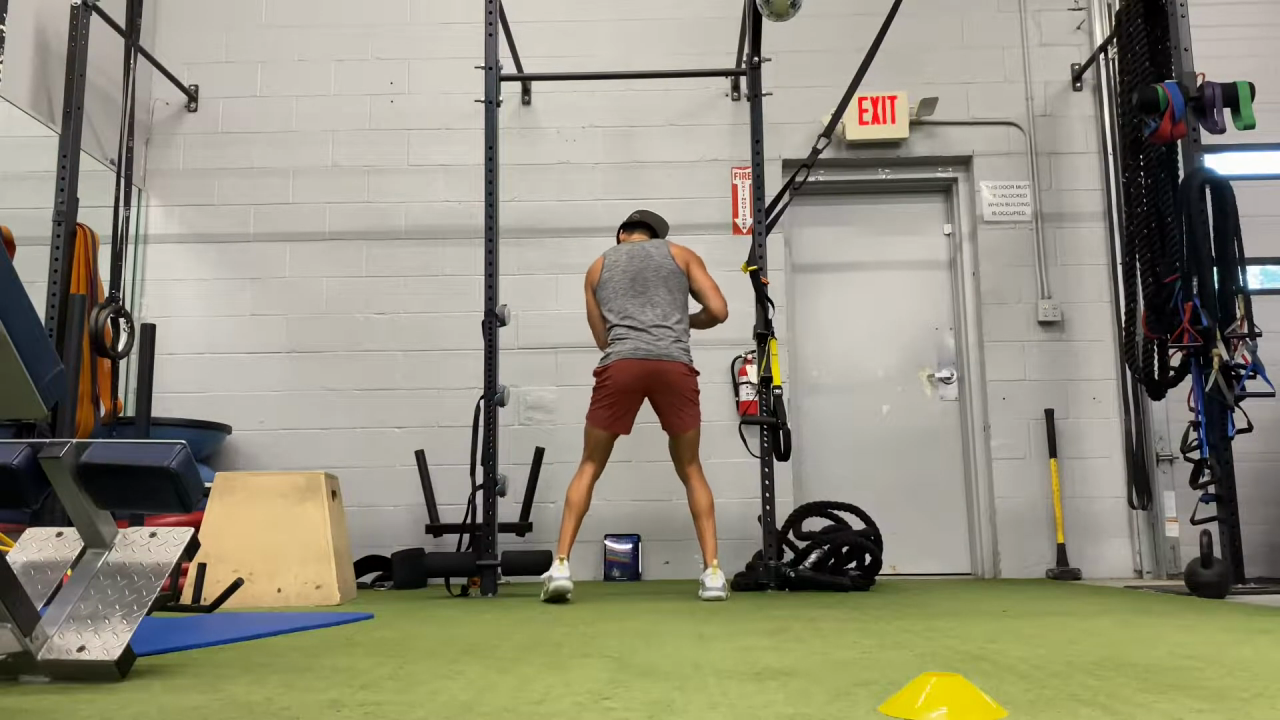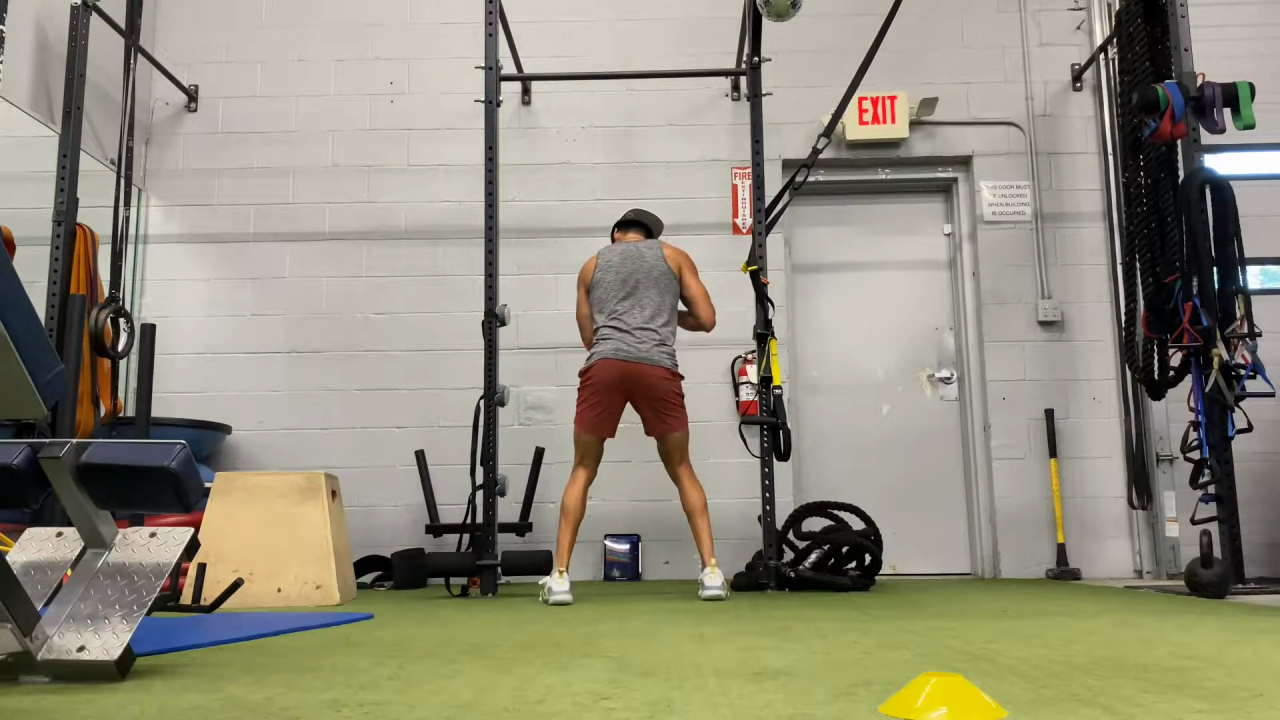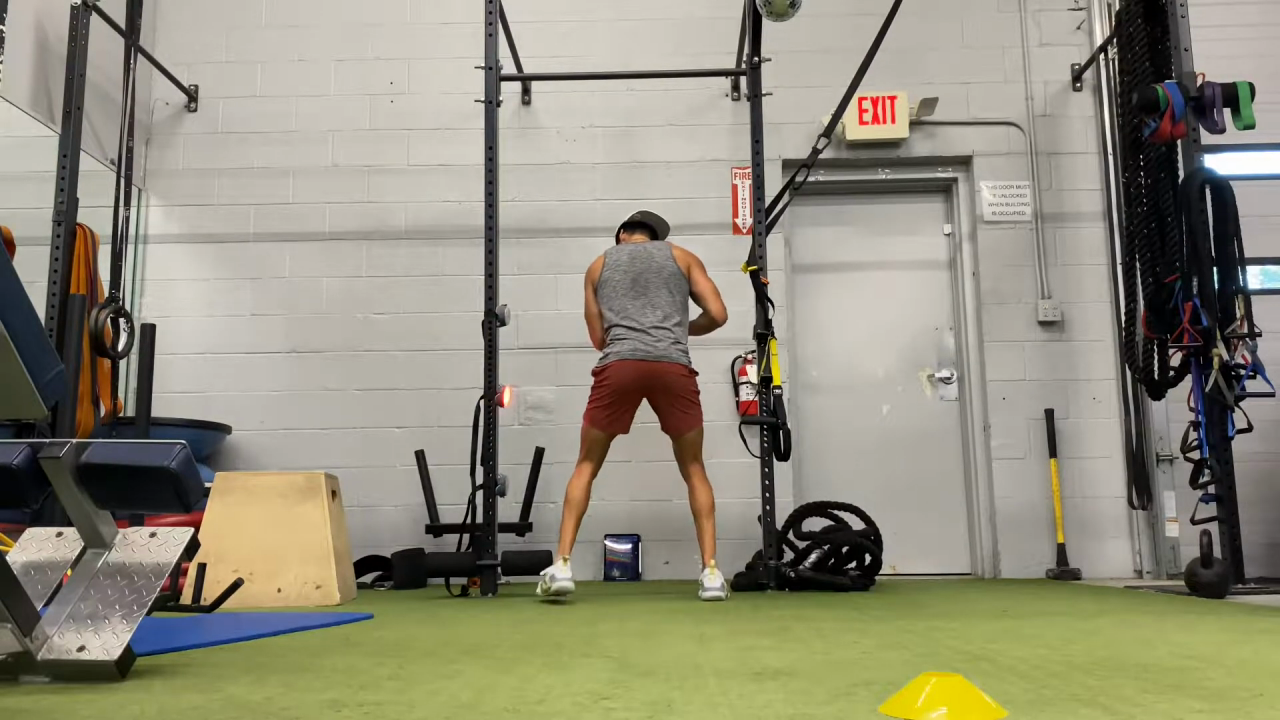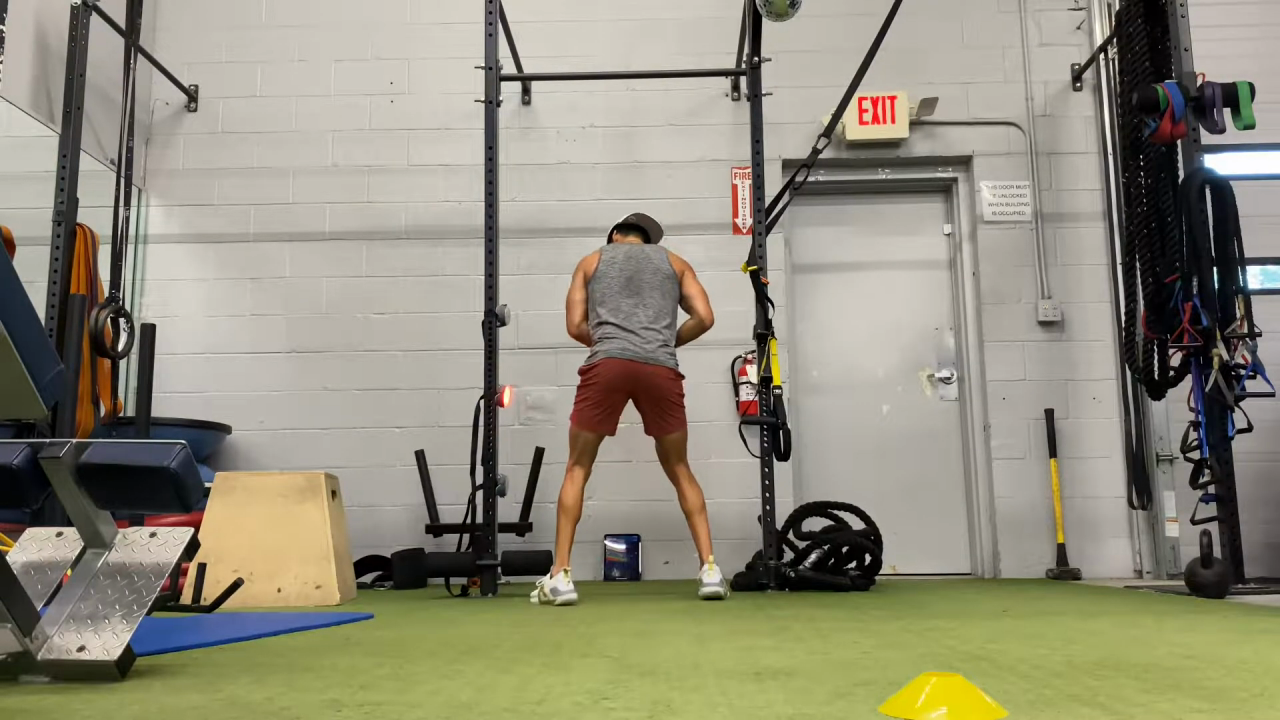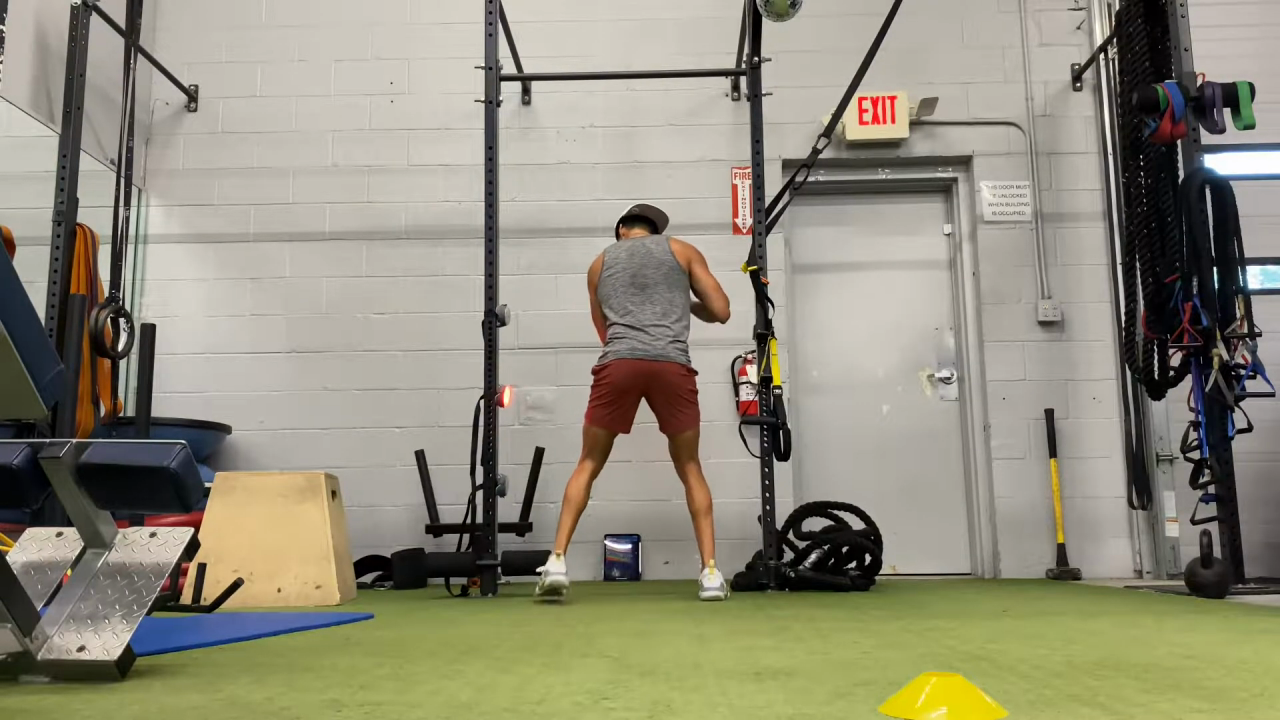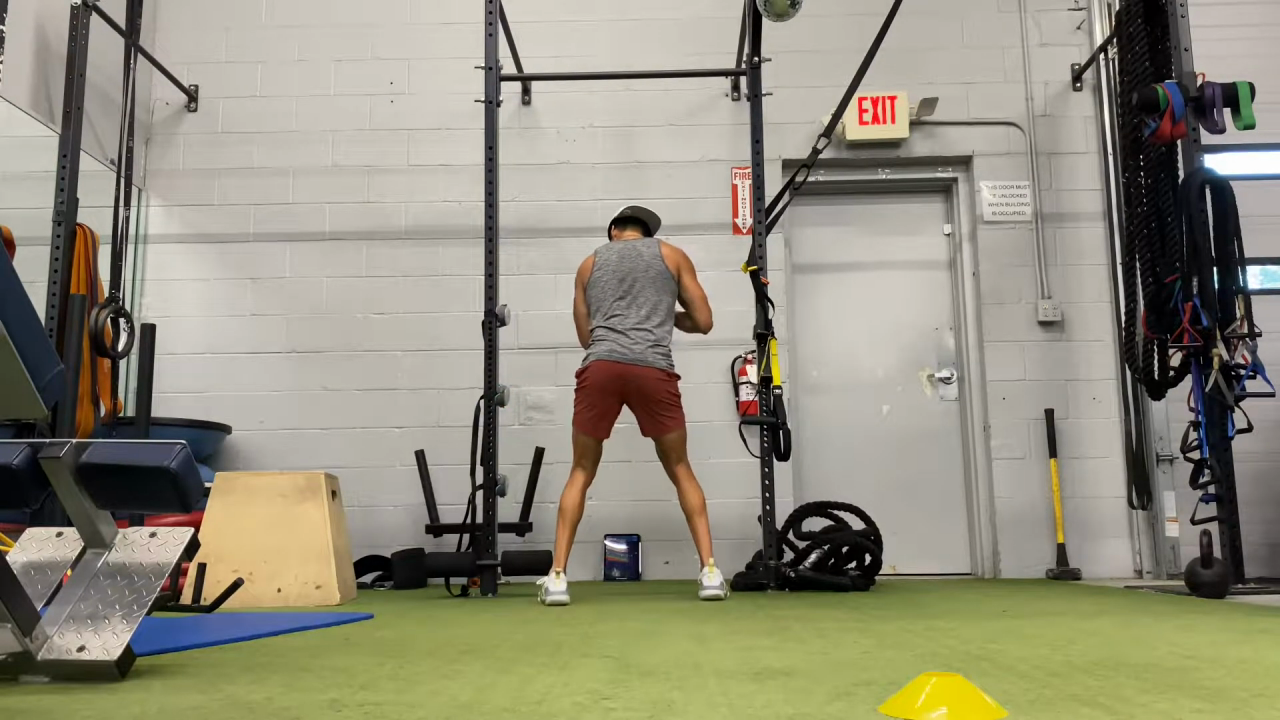
dt=0.3s
person 1, frame 1
left shoulder: (598, 268)
right shoulder: (680, 254)
right elbow: (719, 311)
left hip: (620, 366)
right hip: (673, 366)
left knee: (589, 467)
right knee: (691, 471)
left ankle: (561, 565)
right ankle: (713, 573)
person 1, frame 2
left shoulder: (592, 266)
right shoulder: (673, 256)
right elbow: (706, 320)
left hip: (604, 367)
right hip: (658, 370)
left knee: (582, 473)
right knee: (682, 472)
left ankle: (560, 577)
right ankle: (711, 572)
person 1, frame 3
left shoulder: (600, 265)
right shoulder: (681, 257)
right elbow: (718, 314)
left hip: (620, 366)
right hip: (673, 367)
left knee: (586, 466)
right knee: (693, 471)
left ankle: (561, 565)
right ankle: (711, 573)
person 1, frame 4
left shoulder: (592, 262)
right shoulder: (674, 262)
left elbow: (576, 326)
right elbow: (704, 317)
left hip: (605, 367)
right hip: (660, 370)
left knee: (577, 470)
right knee: (680, 471)
left ankle: (561, 576)
right ankle: (709, 569)
person 1, frame 5
left shoulder: (600, 263)
right shoulder: (682, 251)
right elbow: (721, 311)
left hip: (618, 365)
right hip: (671, 367)
left knee: (588, 465)
right knee: (690, 470)
left ankle: (557, 561)
right ankle: (710, 573)
person 1, frame 6
left shoulder: (590, 264)
right shoulder: (671, 255)
right elbow: (704, 322)
left hip: (600, 368)
right hip: (654, 371)
left knee: (581, 474)
right knee: (680, 471)
left ankle: (557, 577)
right ankle: (709, 571)
